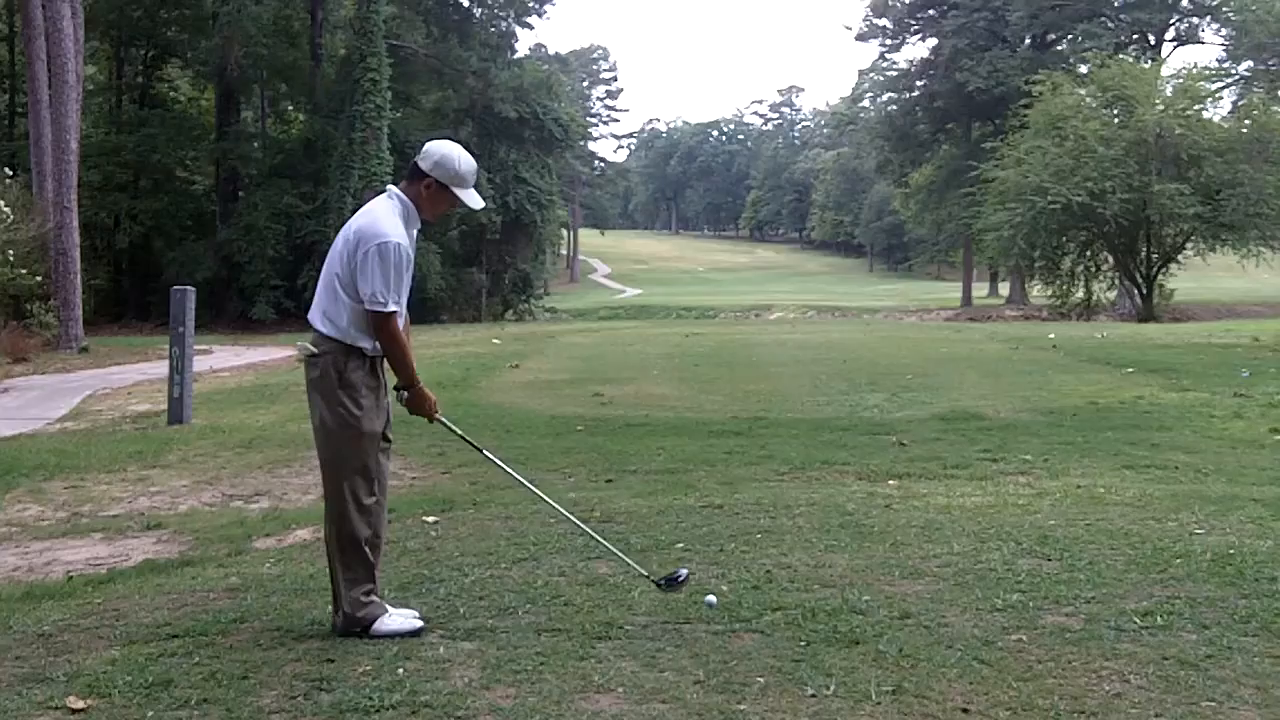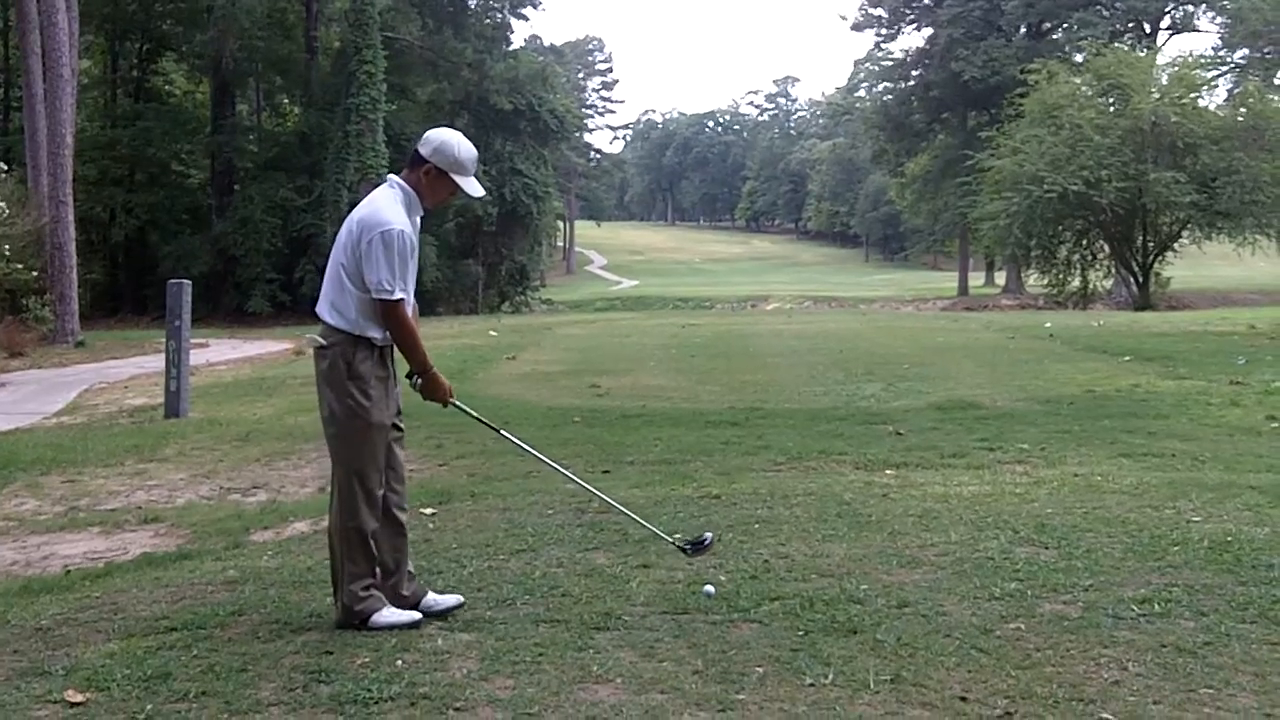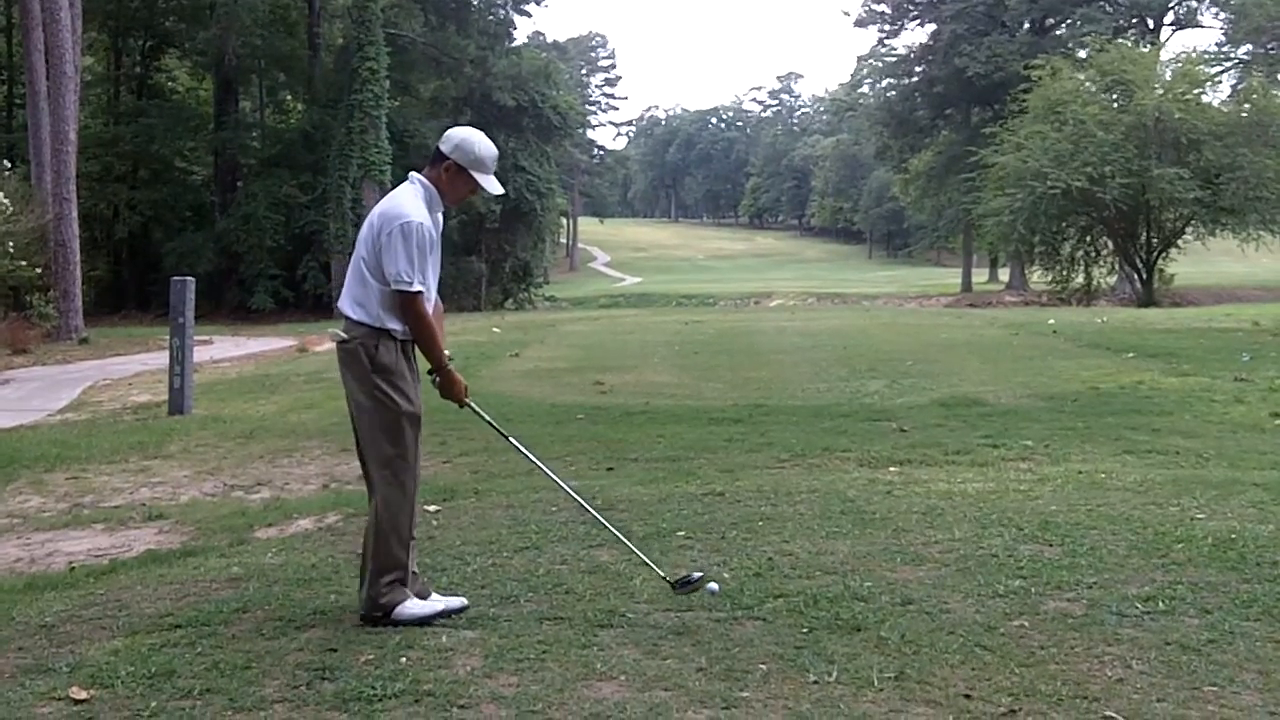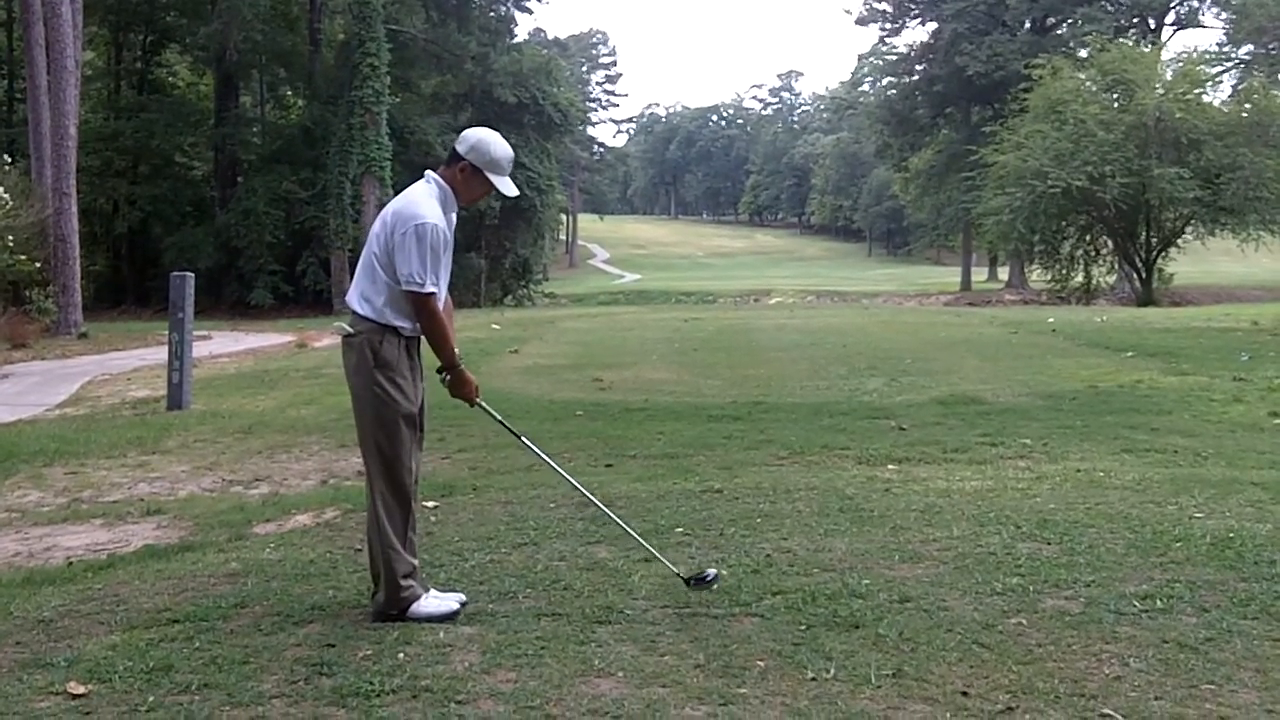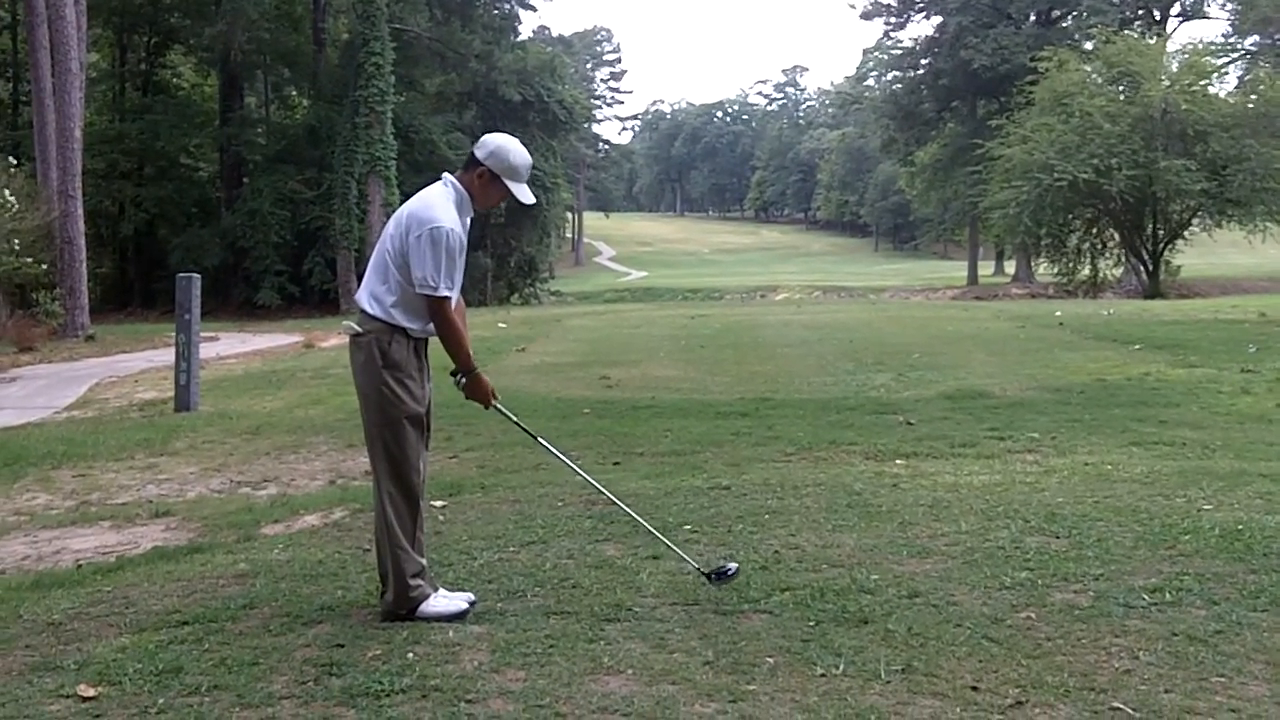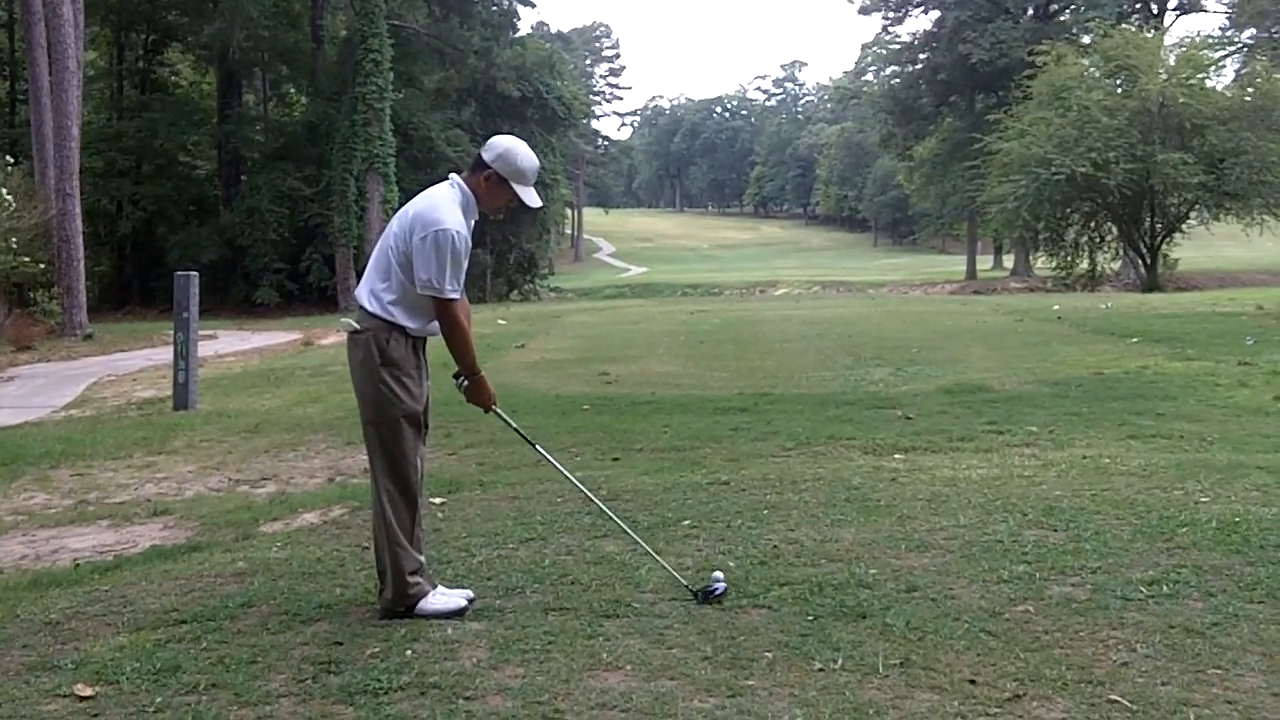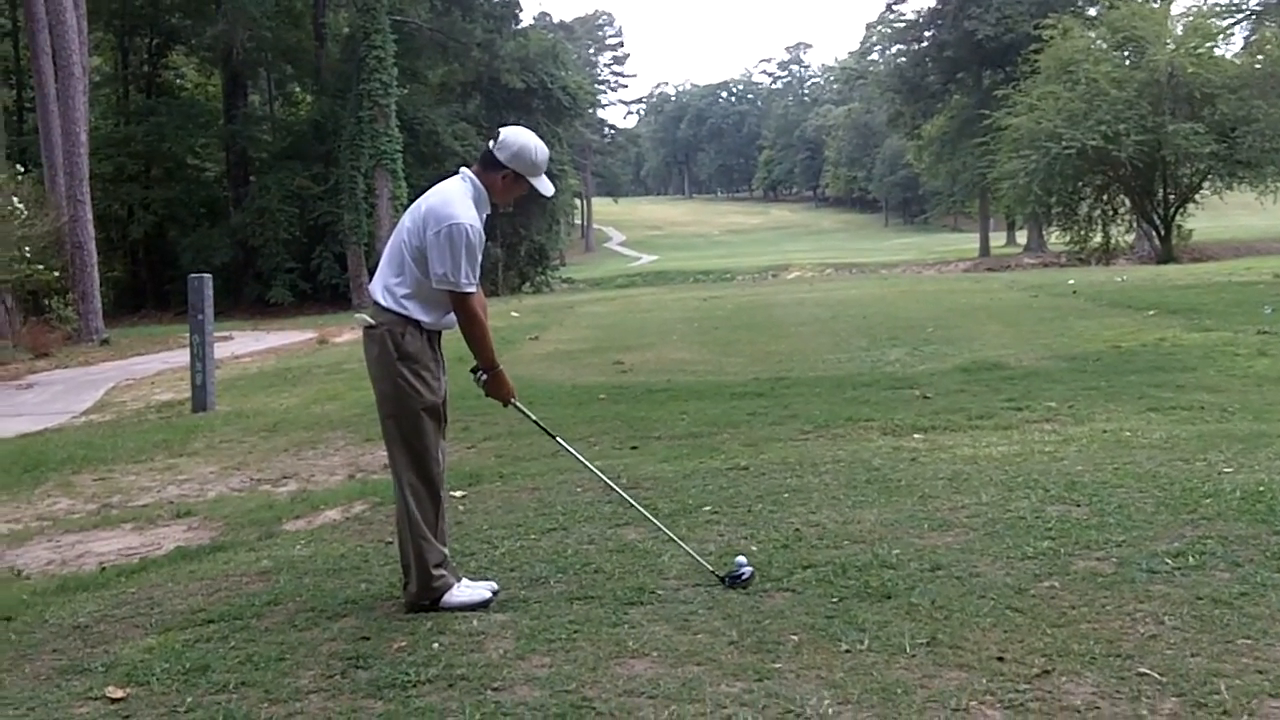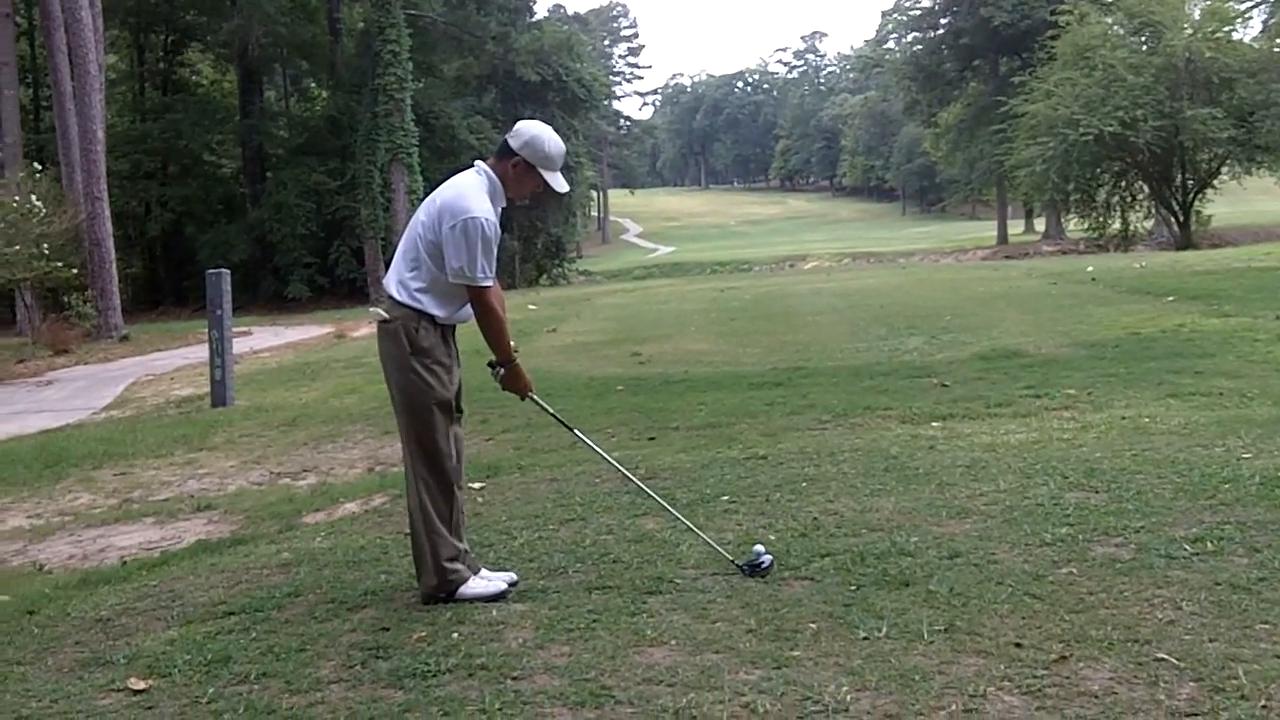
dt=0.4s
person 1, frame 1
left shoulder: (393, 216)
right shoulder: (387, 235)
left elbow: (395, 314)
right elbow: (383, 323)
left wrist: (410, 376)
right wrist: (414, 388)
left hip: (360, 365)
right hip: (343, 365)
left knee: (370, 489)
right knee: (353, 491)
left ankle: (360, 597)
right ankle: (358, 608)
person 1, frame 2
left shoulder: (399, 208)
right shoulder: (390, 223)
right elbow: (392, 312)
left wrist: (421, 366)
right wrist: (428, 374)
left hip: (373, 356)
right hip: (354, 358)
left knee: (388, 480)
right knee: (360, 483)
left ankle: (398, 588)
right ankle: (358, 601)
person 1, frame 3
left shoulder: (425, 209)
right shoulder: (408, 217)
left elbow: (429, 294)
right elbow: (411, 304)
left wrist: (443, 356)
right wrist: (444, 370)
left hip: (393, 350)
right hip: (376, 350)
left knee: (401, 474)
right knee: (394, 475)
left ankle: (405, 585)
right ankle: (382, 594)
person 1, frame 4
left shoulder: (436, 206)
right shoulder: (423, 217)
left elbow: (439, 294)
right elbow: (424, 306)
left wrist: (452, 358)
right wrist: (455, 370)
left hip: (396, 344)
right hip: (380, 346)
left knee: (402, 472)
right knee: (392, 474)
left ankle: (405, 582)
right ankle: (396, 594)
person 1, frame 5
left shoulder: (449, 205)
right shoulder: (440, 221)
left elbow: (453, 297)
right elbow: (440, 310)
left wrist: (466, 362)
right wrist: (471, 373)
left hip: (404, 343)
right hip: (388, 346)
left knee: (409, 471)
right knee: (400, 473)
left ankle: (413, 581)
right ankle: (404, 594)
person 1, frame 6
left shoulder: (452, 203)
right shoulder: (445, 223)
left elbow: (456, 297)
right elbow: (447, 312)
left wrist: (468, 368)
right wrist: (475, 376)
left hip: (401, 340)
right hip: (385, 342)
left knee: (408, 467)
right knee: (398, 470)
left ankle: (412, 579)
right ankle: (403, 591)
person 1, frame 7
left shoulder: (462, 196)
right shoulder: (459, 218)
left elbow: (472, 289)
right elbow: (465, 305)
left wrist: (488, 360)
right wrist: (493, 370)
left hip: (414, 334)
right hip: (402, 338)
left knee: (427, 460)
right knee: (419, 464)
left ankle: (436, 573)
right ankle: (427, 584)
person 1, frame 8
left shoulder: (476, 188)
right shoulder: (474, 212)
left elbow: (488, 285)
right elbow: (482, 299)
left wrist: (506, 351)
right wrist: (510, 365)
left hip: (429, 328)
right hip: (416, 331)
left knee: (447, 454)
right knee: (433, 457)
left ankle: (456, 562)
right ankle: (442, 577)
